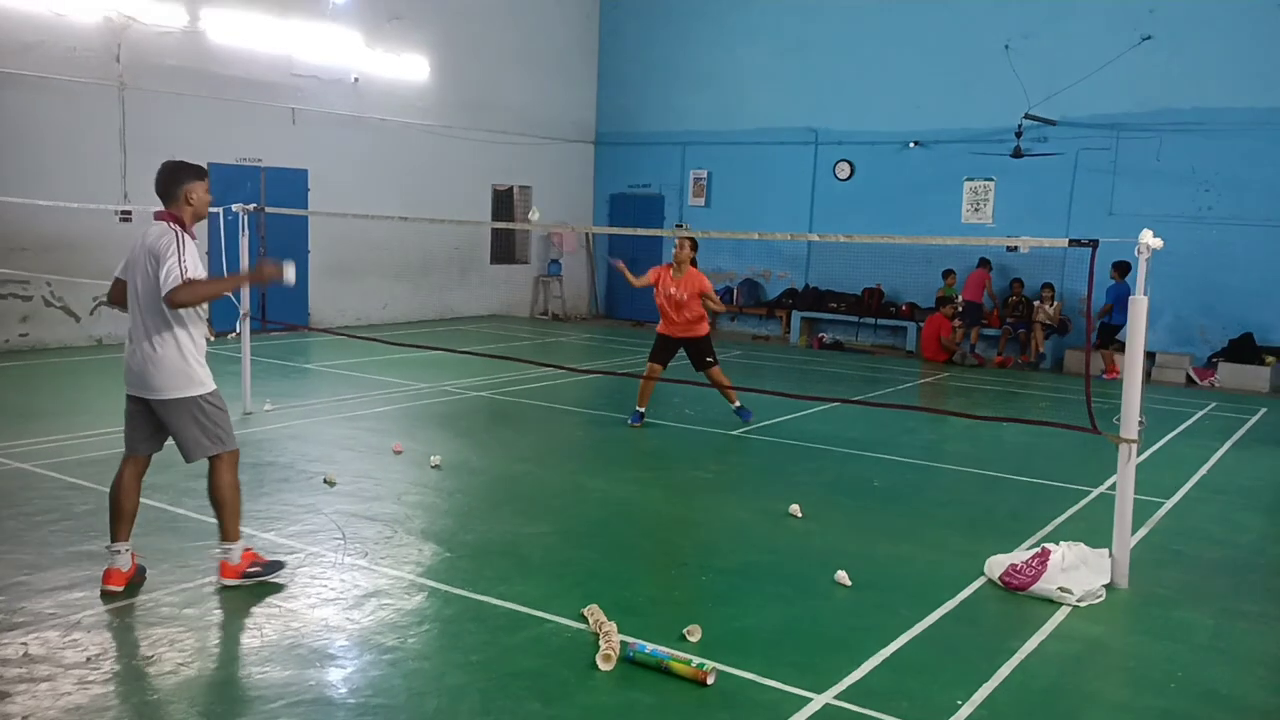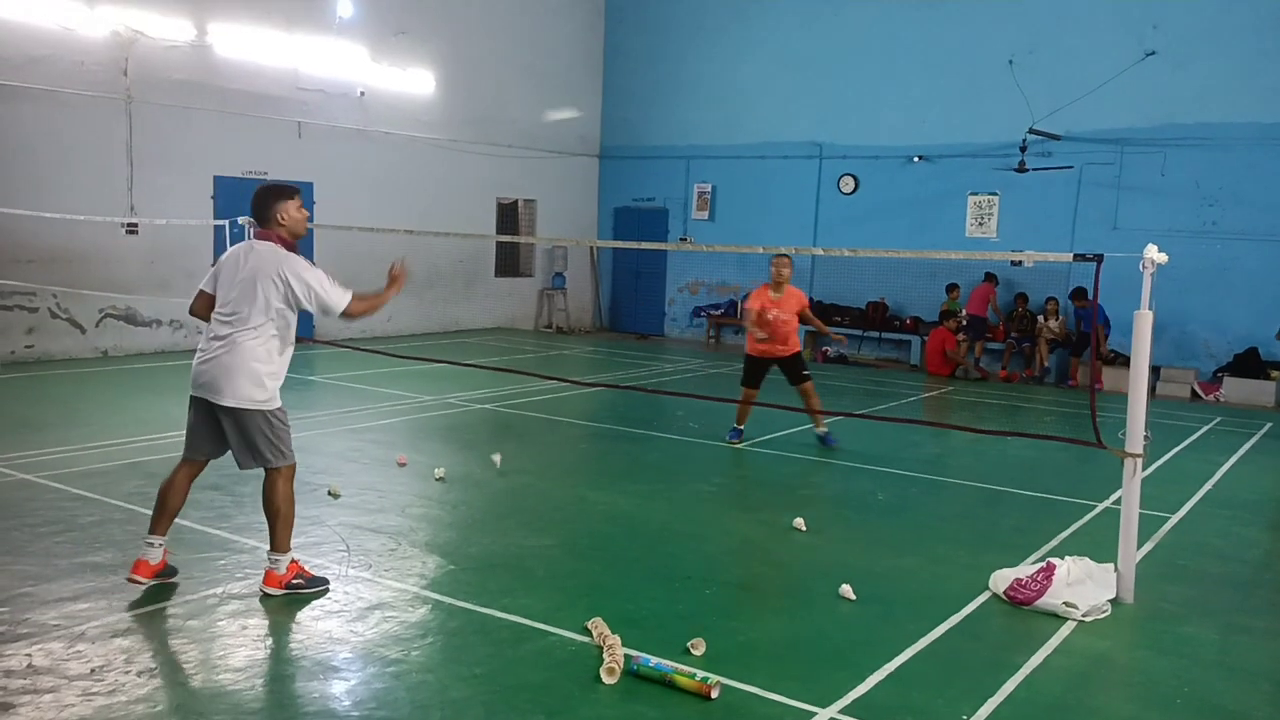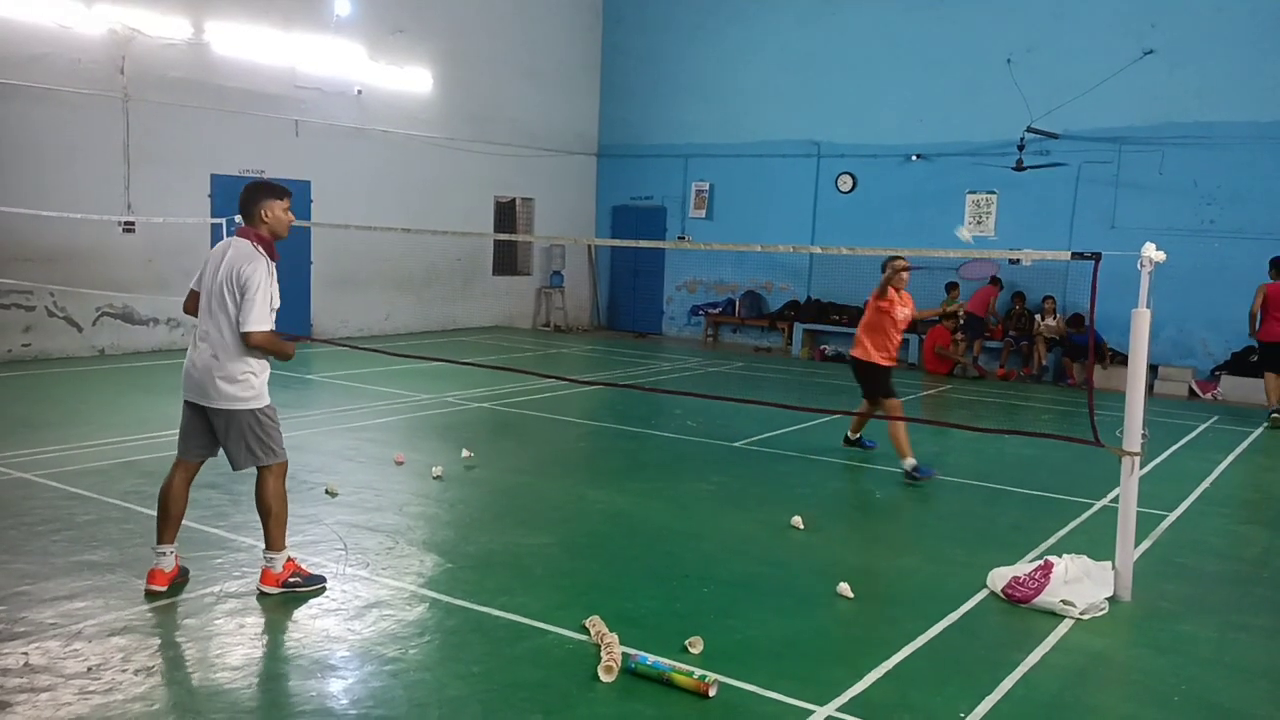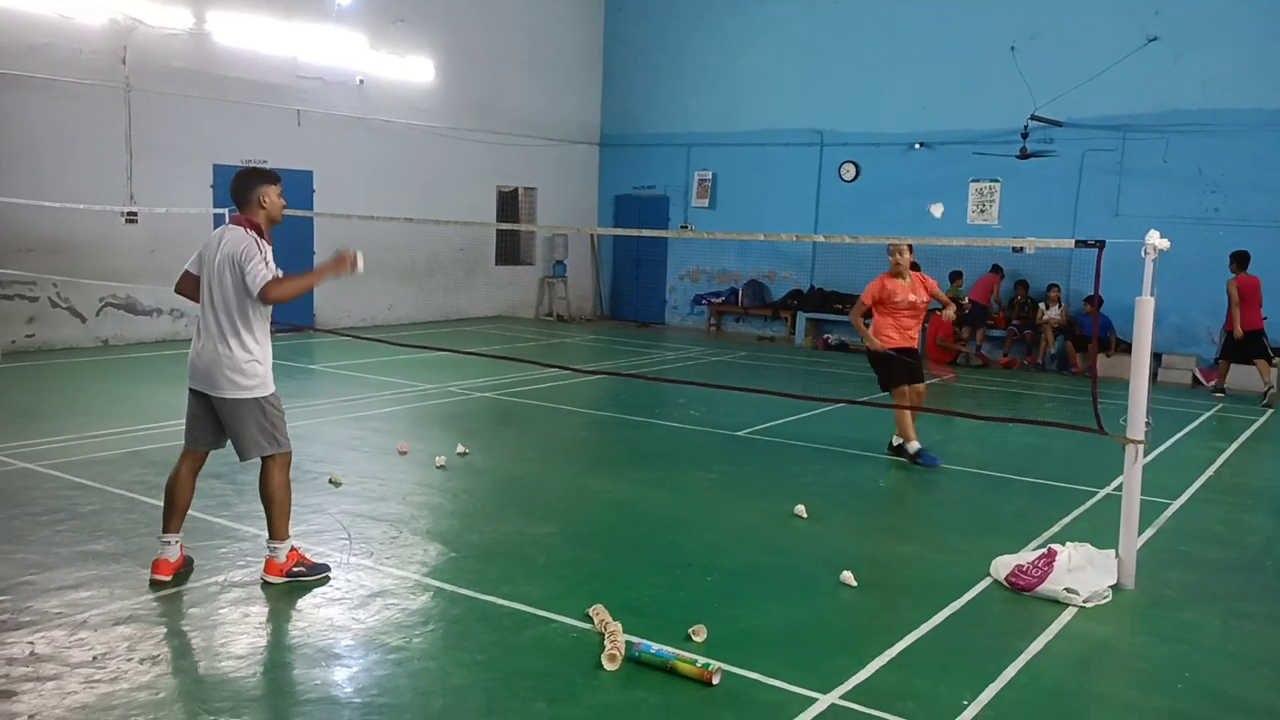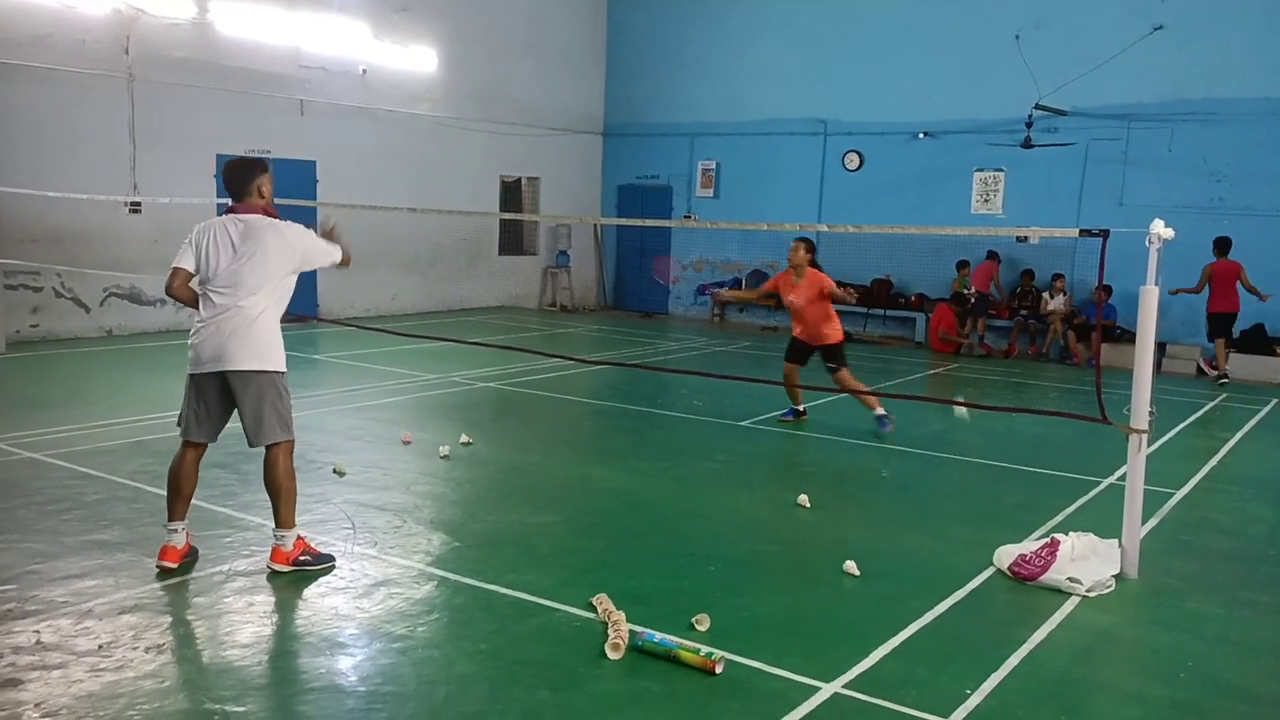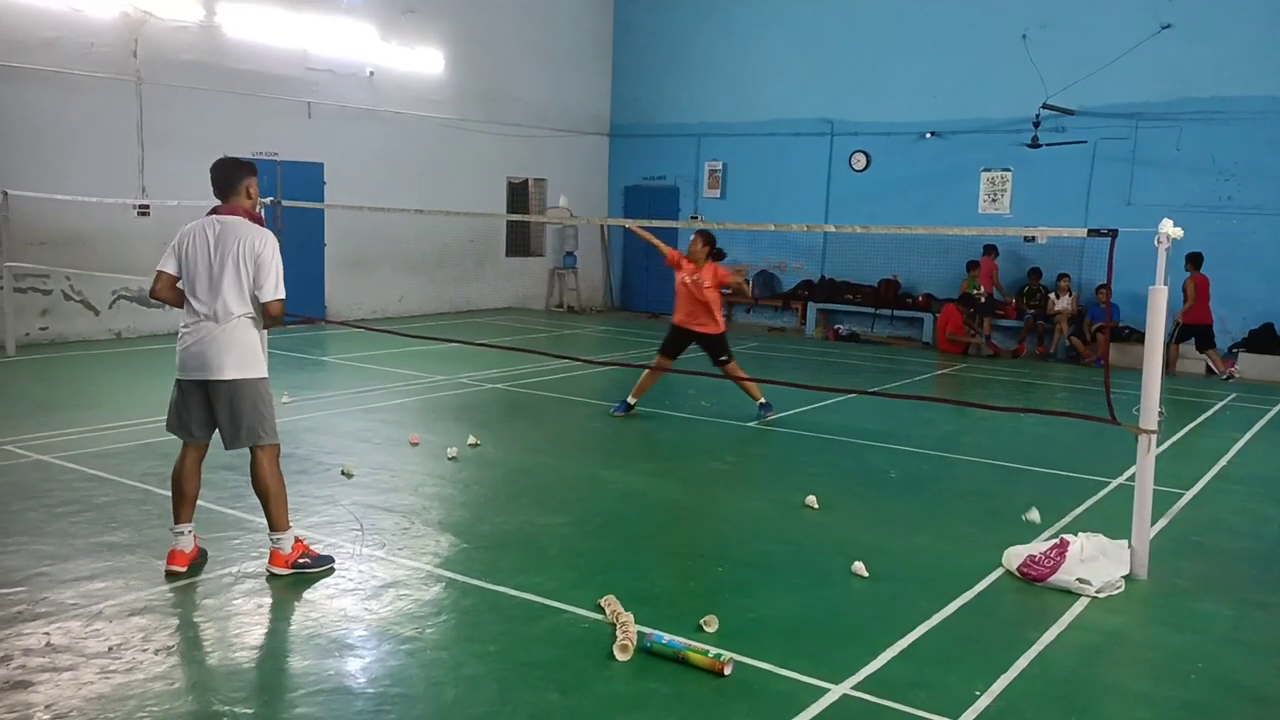
dt=0.5s
person 1, frame 1
left shoulder: (148, 238)
right shoulder: (176, 240)
left elbow: (116, 296)
right elbow: (180, 295)
right wrist: (244, 279)
left hip: (142, 374)
right hip: (181, 376)
left knee: (135, 461)
right knee: (224, 457)
left ankle: (118, 565)
right ankle: (235, 558)
person 1, frame 2
left shoulder: (234, 254)
right shoulder: (293, 268)
left elbow: (199, 308)
right elbow: (353, 308)
right wrist: (392, 287)
left hip: (208, 378)
right hip: (249, 388)
left knee: (190, 464)
right knee: (281, 470)
left ankle: (150, 558)
right ankle: (280, 570)
person 1, frame 3
left shoulder: (222, 250)
right shoulder: (258, 265)
left elbow: (191, 305)
right elbow: (255, 337)
right wrist: (286, 348)
left hip: (199, 380)
right hip: (238, 387)
left knee: (185, 466)
right knee: (273, 468)
left ankle: (163, 565)
right ankle: (276, 568)
person 1, frame 4
left shoulder: (218, 238)
right shoulder: (251, 246)
left elbow: (185, 286)
right elbow: (273, 293)
right wrist: (328, 269)
left hip: (206, 368)
right hip: (242, 375)
left knee: (192, 455)
right knee: (277, 457)
left ankle: (169, 554)
right ankle: (280, 558)
person 1, frame 5
left shoulder: (205, 231)
right shoulder: (287, 234)
left elbow: (176, 287)
right elbow: (342, 258)
right wrist: (331, 238)
left hip: (207, 352)
right hip: (255, 355)
left knee: (192, 445)
right knee: (279, 445)
left ankle: (174, 542)
right ankle: (286, 546)
person 1, frame 6
left shoulder: (189, 234)
right shoulder: (260, 238)
left elbow: (160, 290)
right elbow: (273, 309)
right wrist: (257, 319)
left hip: (194, 357)
right hip: (238, 360)
left knee: (192, 447)
right knee: (265, 449)
left ankle: (182, 546)
right ankle: (284, 548)
person 2, frame 1
left shoulder: (698, 279)
right shoulder: (660, 272)
left elbow: (719, 306)
right elbow: (637, 283)
left wrist: (712, 306)
right wrist: (623, 270)
left hip: (696, 333)
right hip: (668, 332)
left knee: (715, 376)
right knee: (652, 371)
left ankle: (737, 406)
right ankle: (639, 411)
person 2, frame 2
left shoulder: (797, 296)
right shoulder: (758, 295)
left elbow: (810, 319)
right elbow: (748, 322)
left wrist: (831, 335)
right wrist: (756, 333)
left hip: (789, 350)
right hip: (759, 351)
left knee: (808, 389)
right knee: (748, 395)
left ankle: (822, 431)
right ankle: (738, 428)
person 2, frame 3
left shoulder: (906, 298)
right shoulder: (884, 294)
left elbow: (915, 315)
right elbow: (883, 284)
left wrist: (945, 310)
right wrist: (893, 271)
left hip: (883, 360)
right hip: (867, 359)
left knee: (873, 405)
right knee: (894, 408)
left ankle: (853, 437)
right ankle: (910, 465)
person 2, frame 4
left shoulder: (923, 281)
right shoulder: (880, 283)
left elbow: (948, 303)
right elbow: (855, 314)
left wrist: (949, 310)
right wrist: (869, 338)
left hip: (909, 347)
right hip: (883, 347)
left knee: (918, 393)
right knee: (902, 394)
left ankle: (899, 443)
right ankle: (913, 450)
person 2, frame 5
left shoulder: (819, 280)
right shoulder: (782, 278)
left elbow: (845, 298)
right elbow: (755, 294)
left wrist: (847, 297)
right wrist: (727, 294)
left hip: (828, 336)
right hip: (802, 335)
left knee: (845, 381)
right knee: (788, 373)
left ankle: (880, 414)
right ankle: (798, 408)
person 2, frame 6
left shoulder: (717, 272)
right shoulder: (681, 261)
left elbow: (744, 292)
right elbow: (656, 242)
left wrist: (739, 283)
right wrist: (631, 226)
left hip: (711, 329)
right hip: (682, 325)
left knee: (732, 371)
right knee: (659, 365)
left ankle: (762, 404)
right ankle: (630, 402)
